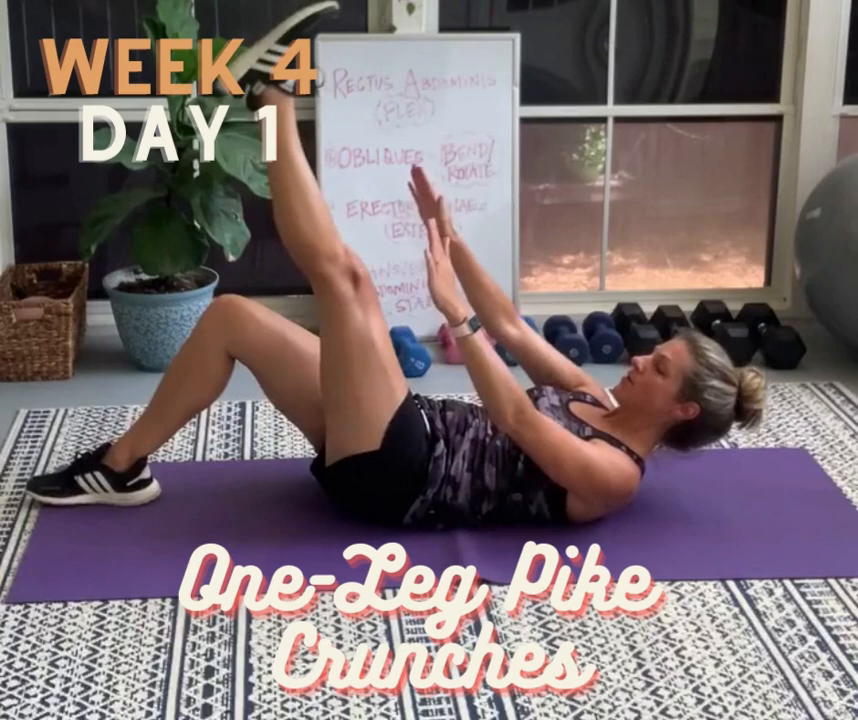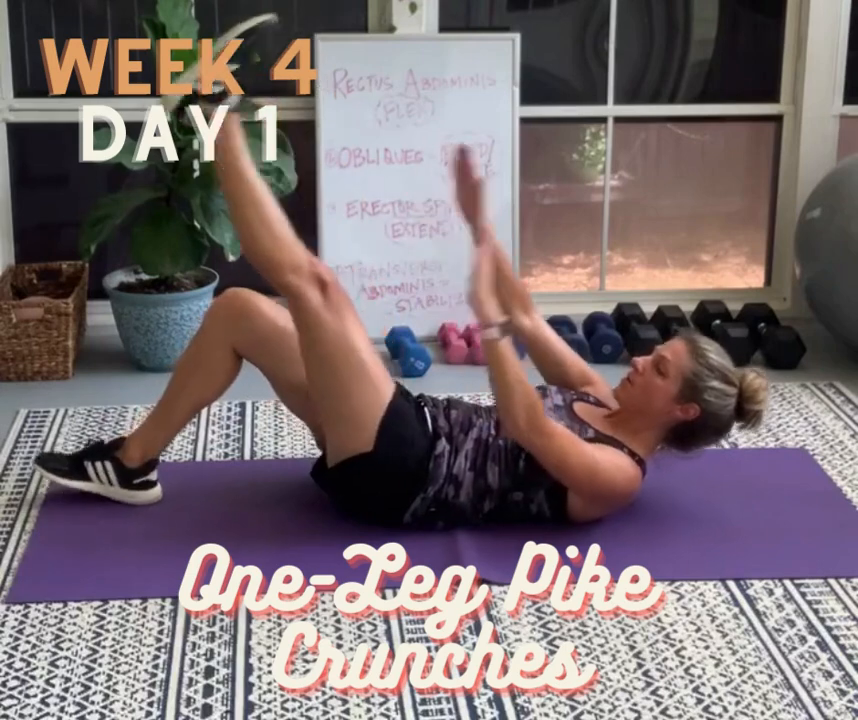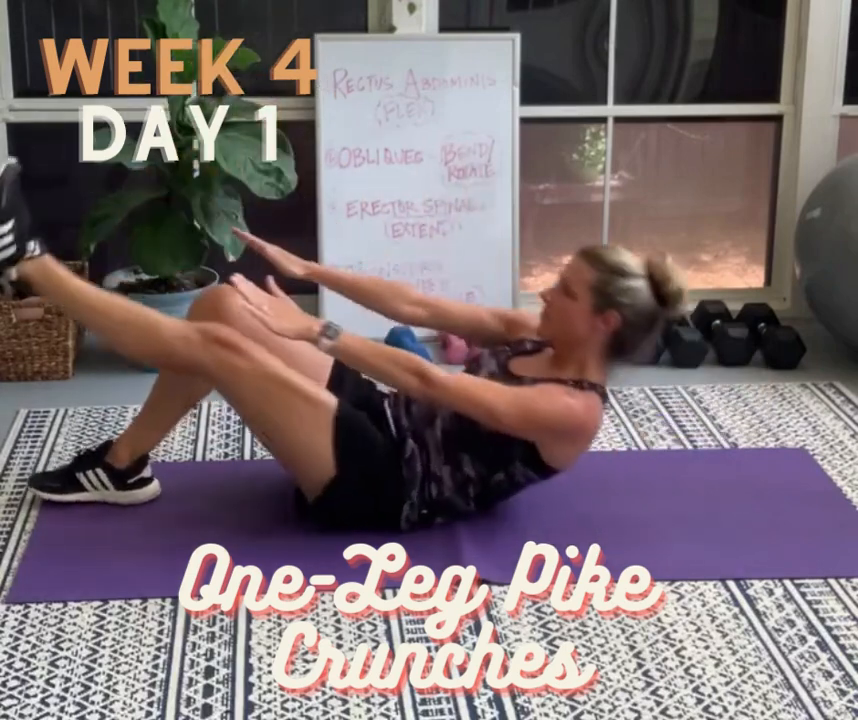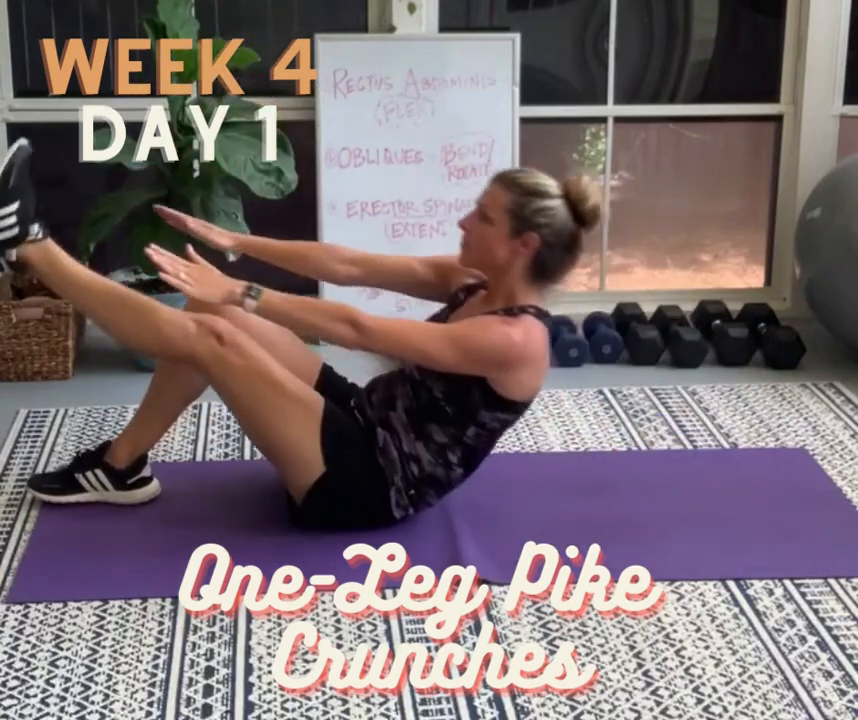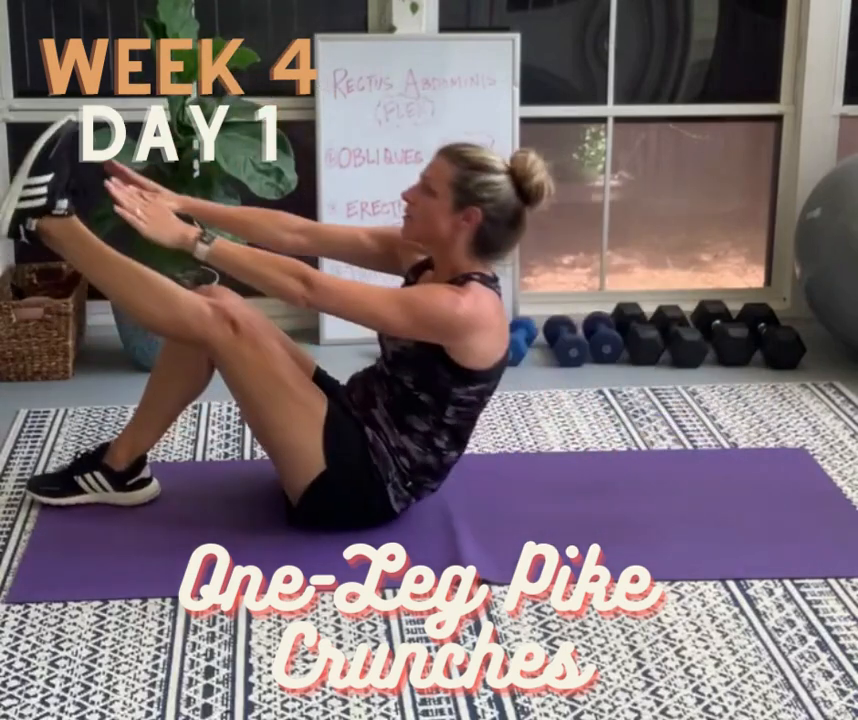
dt=0.3s
person 1, frame 1
left shoulder: (615, 475)
right shoulder: (599, 405)
left elbow: (516, 425)
right elbow: (511, 329)
left wrist: (457, 316)
right wrist: (446, 233)
left hip: (396, 477)
right hip: (416, 441)
left knee: (346, 277)
right knee: (232, 317)
left ankle: (277, 106)
right ankle: (120, 468)
person 1, frame 2
left shoulder: (618, 475)
right shoulder: (606, 405)
left elbow: (529, 429)
right elbow: (526, 320)
left wrist: (490, 326)
right wrist: (481, 229)
left hip: (399, 479)
right hip: (418, 432)
left knee: (313, 284)
right knee: (240, 308)
left ankle: (223, 120)
right ankle: (130, 465)
person 1, frame 3
left shoulder: (575, 415)
right shoulder: (540, 336)
left elbow: (434, 384)
right elbow: (422, 309)
left wrist: (310, 331)
right wrist: (308, 271)
left hip: (379, 484)
right hip: (385, 424)
left knee: (212, 343)
right knee: (224, 305)
right ankle: (123, 467)
person 1, frame 4
left shoulder: (516, 342)
right shoulder: (475, 284)
left elbow: (359, 331)
right elbow: (350, 265)
left wrist: (242, 295)
right wrist: (237, 243)
left hip: (366, 484)
right hip: (362, 422)
left knee: (206, 336)
right knee: (211, 312)
right ankle: (122, 467)
person 1, frame 5
left shoulder: (465, 308)
right shoulder: (425, 256)
left elbow: (307, 288)
right elbow: (301, 232)
left wrist: (191, 238)
right wrist: (184, 205)
left hip: (365, 483)
right hip: (355, 429)
left knee: (223, 322)
right knee: (211, 304)
left ankle: (52, 220)
right ankle: (121, 467)
